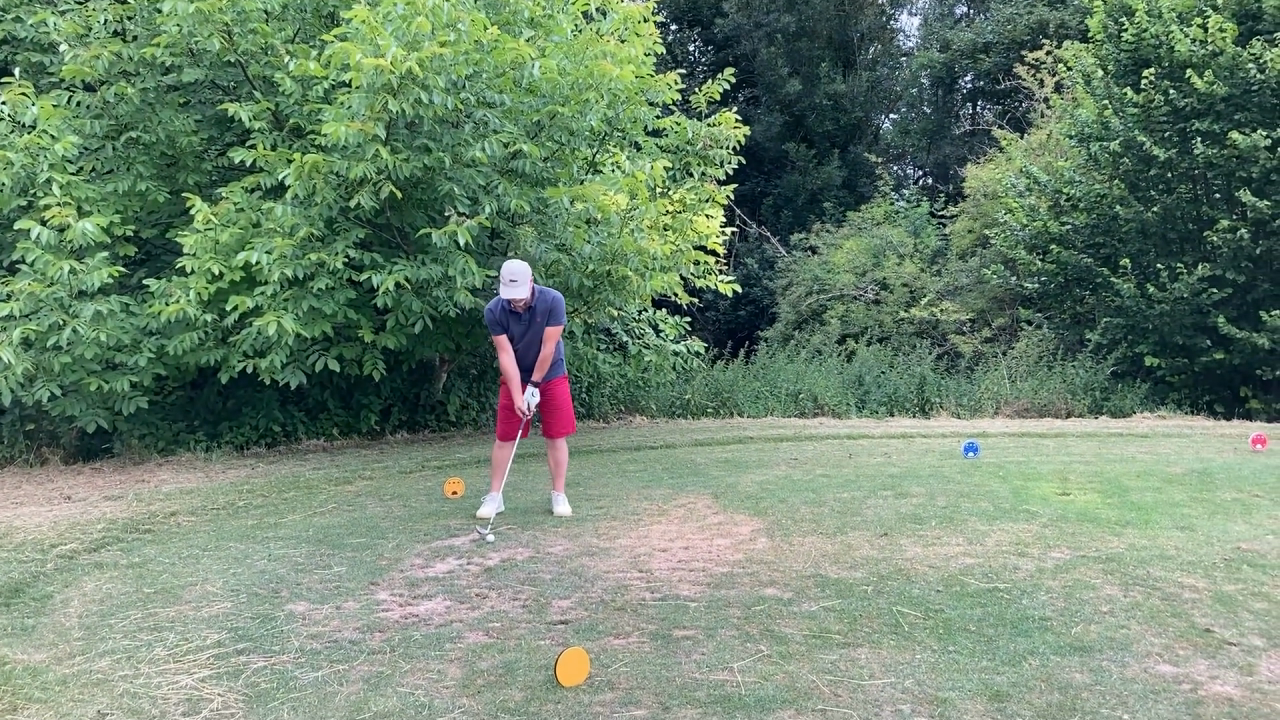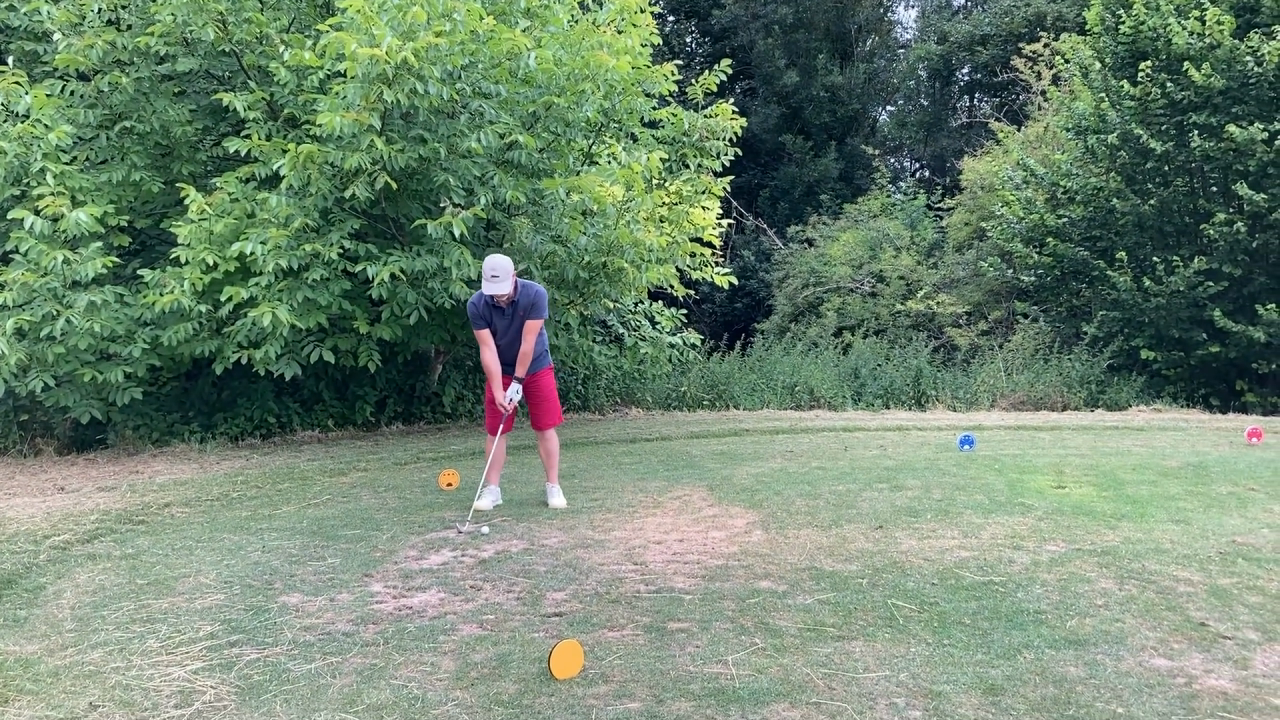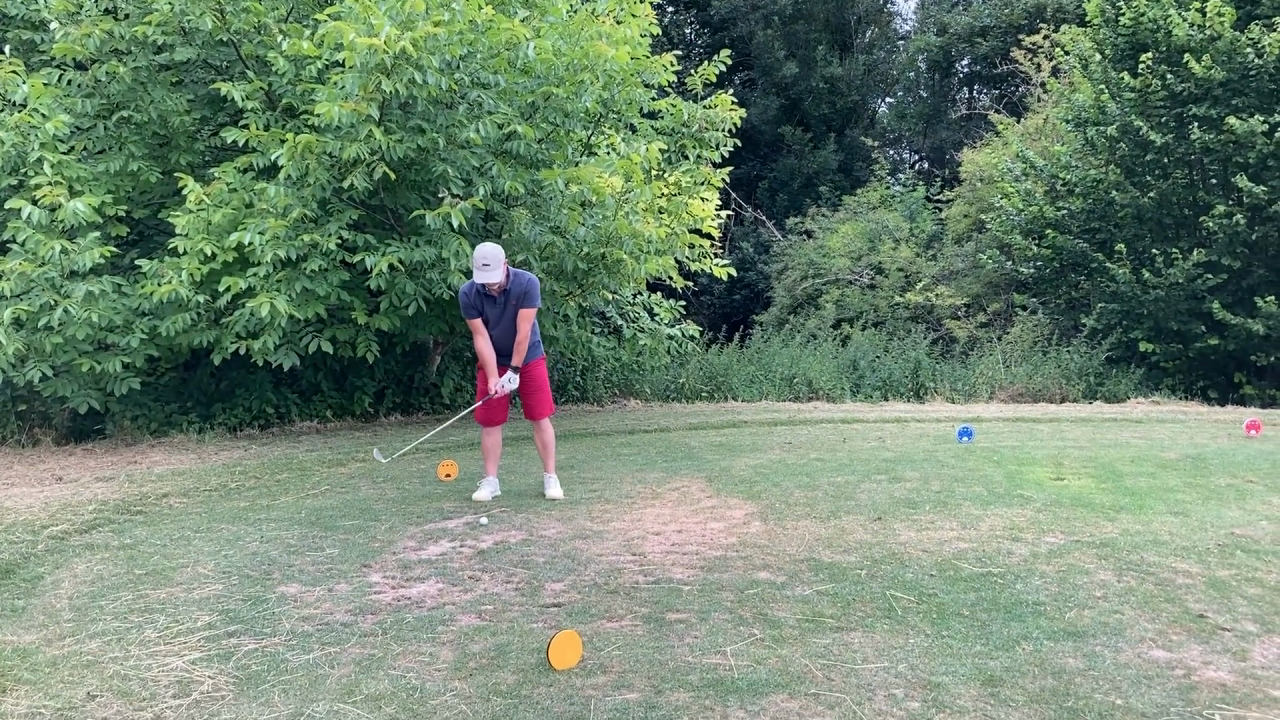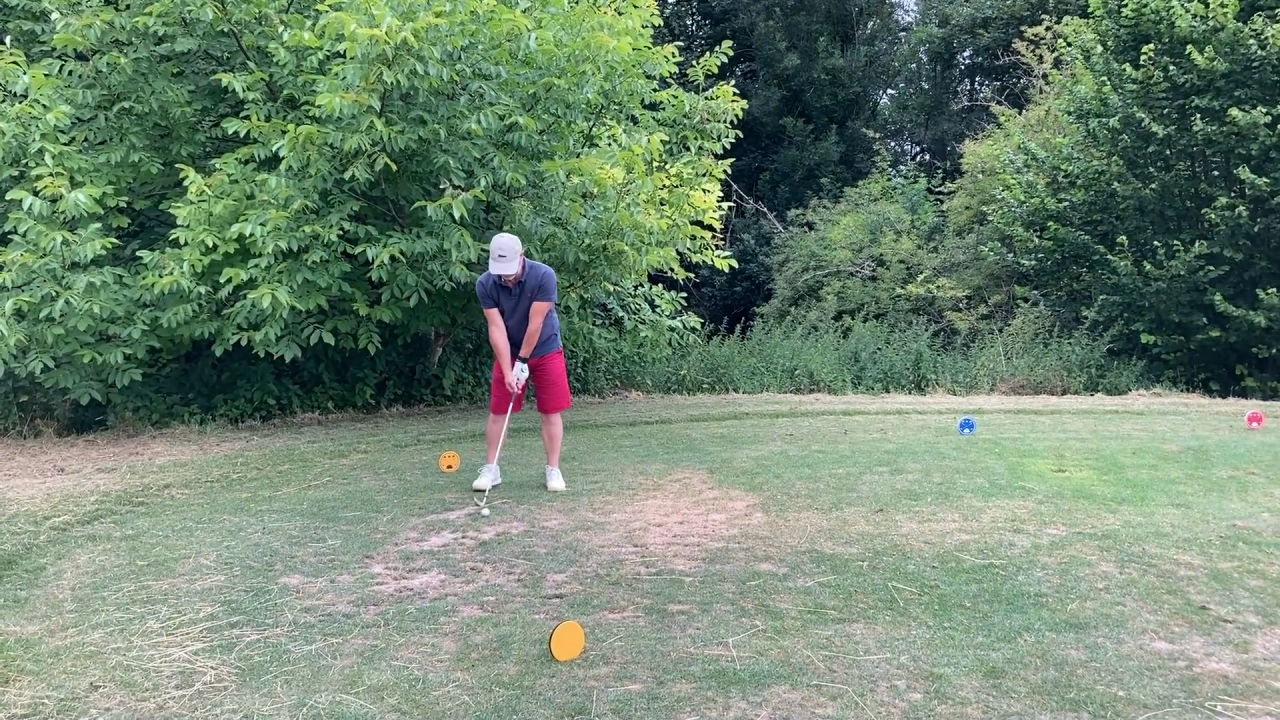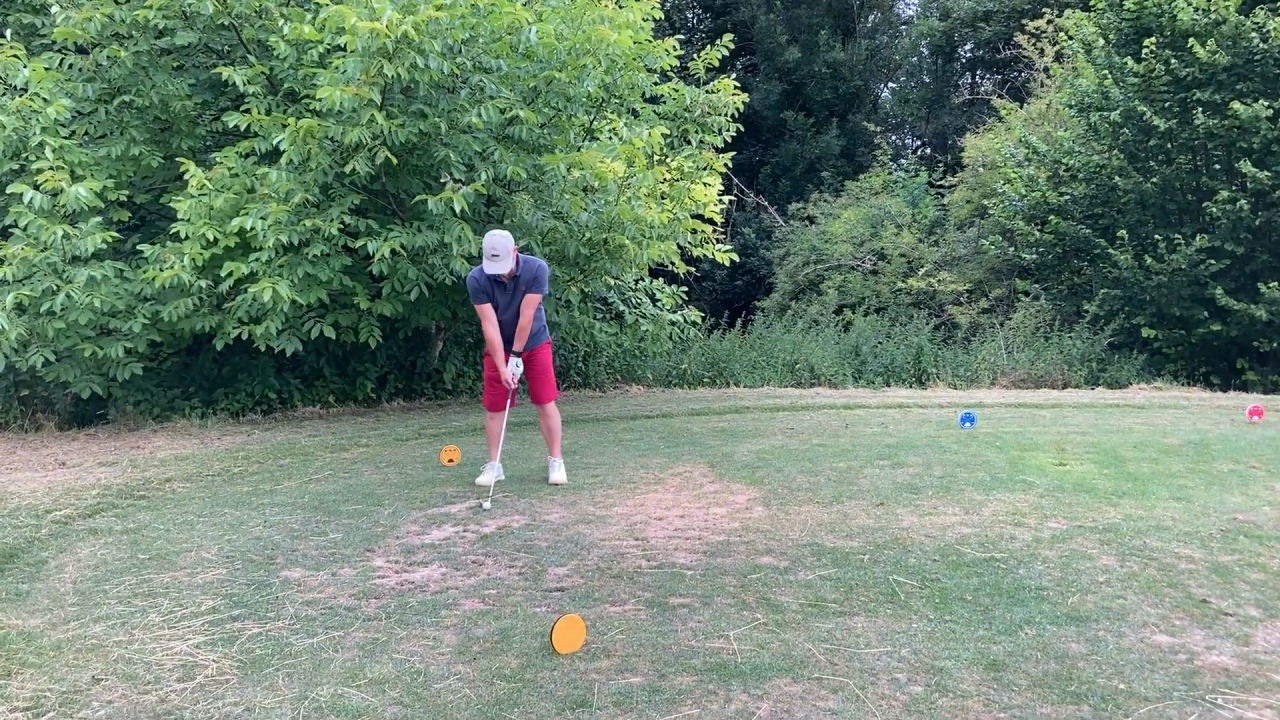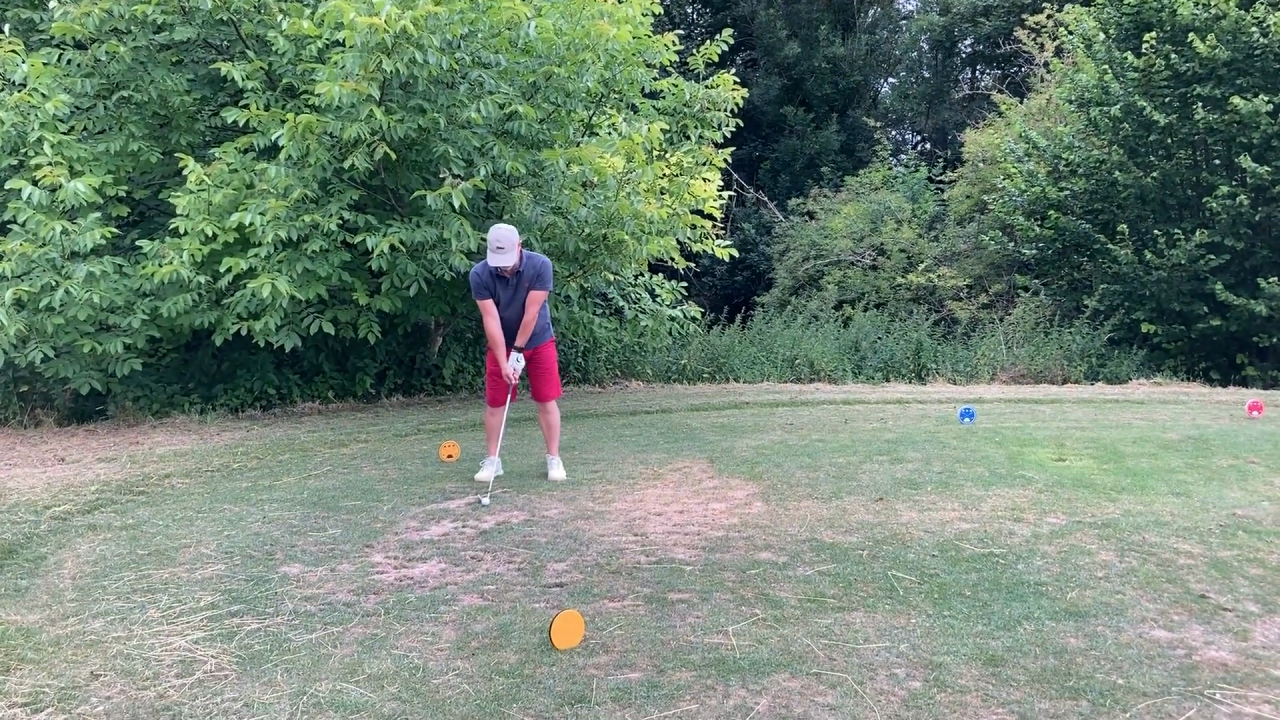
dt=0.4s
person 1, frame 1
left shoulder: (553, 301)
right shoulder: (494, 310)
left elbow: (548, 348)
right elbow: (506, 355)
left wrist: (535, 386)
right wrist: (517, 396)
left hip: (551, 377)
right hip: (514, 379)
left knee: (556, 436)
right knee: (504, 438)
left ankle: (558, 494)
right ankle: (494, 496)
person 1, frame 2
left shoulder: (535, 294)
right shoulder: (476, 304)
left elbow: (528, 343)
right elbow: (488, 349)
left wrist: (517, 382)
right wrist: (498, 391)
left hip: (537, 369)
right hip: (500, 372)
left knee: (546, 428)
right knee: (496, 431)
left ankle: (553, 486)
right ankle: (492, 489)
person 1, frame 3
left shoulder: (528, 283)
right shoulder: (468, 293)
left elbow: (524, 331)
right elbow: (481, 338)
left wrist: (513, 371)
right wrist: (494, 377)
left hip: (530, 359)
right hip: (492, 363)
left knee: (540, 418)
right knee: (490, 423)
left ankle: (550, 477)
right ankle: (490, 480)
person 1, frame 4
left shoulder: (544, 276)
right shoulder: (485, 284)
left elbow: (535, 324)
right elbow: (497, 328)
left wrist: (523, 361)
right wrist: (508, 370)
left hip: (546, 351)
right hip: (508, 352)
left knee: (550, 412)
right knee: (498, 411)
left ankle: (553, 469)
right ankle: (490, 468)
person 1, frame 5
left shoulder: (537, 269)
right shoulder: (476, 278)
left elbow: (527, 317)
right elbow: (489, 324)
left wrist: (516, 356)
right wrist: (502, 366)
left hip: (535, 344)
right hip: (499, 348)
left knee: (546, 403)
right knee: (494, 407)
left ankle: (556, 462)
right ankle: (493, 465)
person 1, frame 6
left shoulder: (541, 265)
right shoulder: (479, 274)
left elbow: (531, 313)
right elbow: (491, 320)
left wrist: (519, 351)
right wrist: (504, 362)
left hip: (539, 342)
right hip: (500, 344)
left knee: (546, 400)
right knee: (495, 403)
left ankle: (553, 459)
right ankle: (492, 460)
